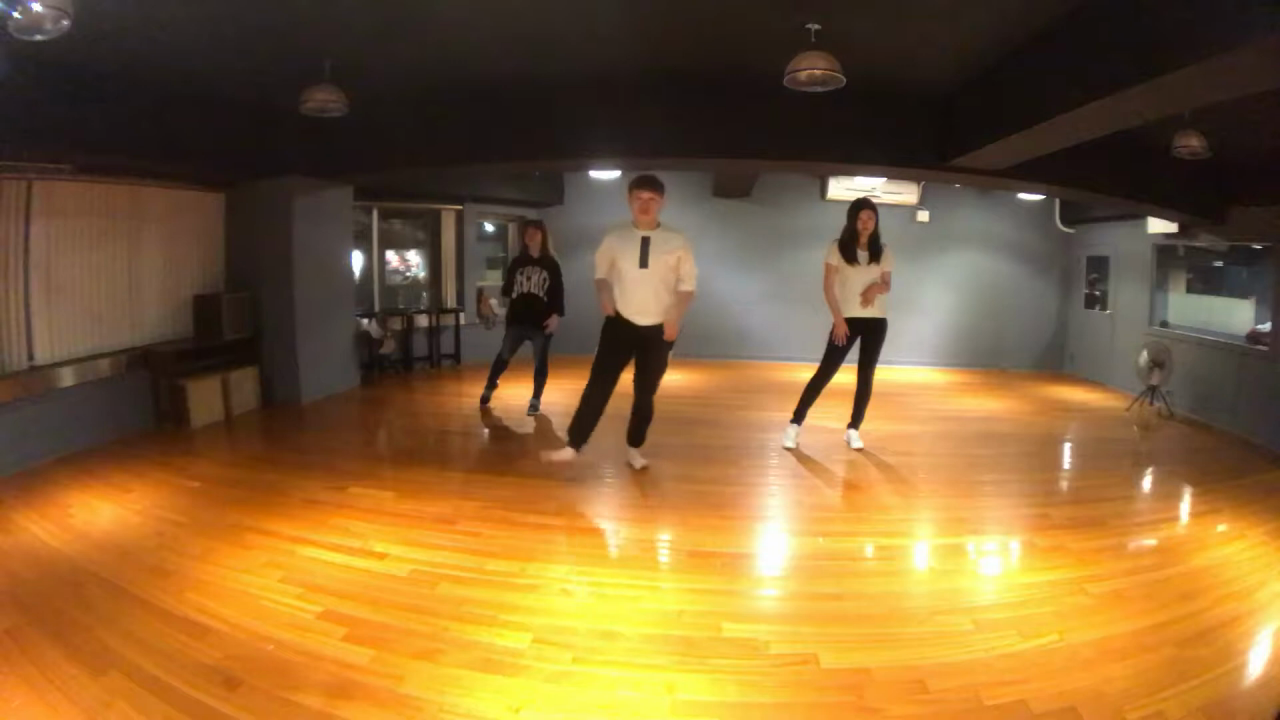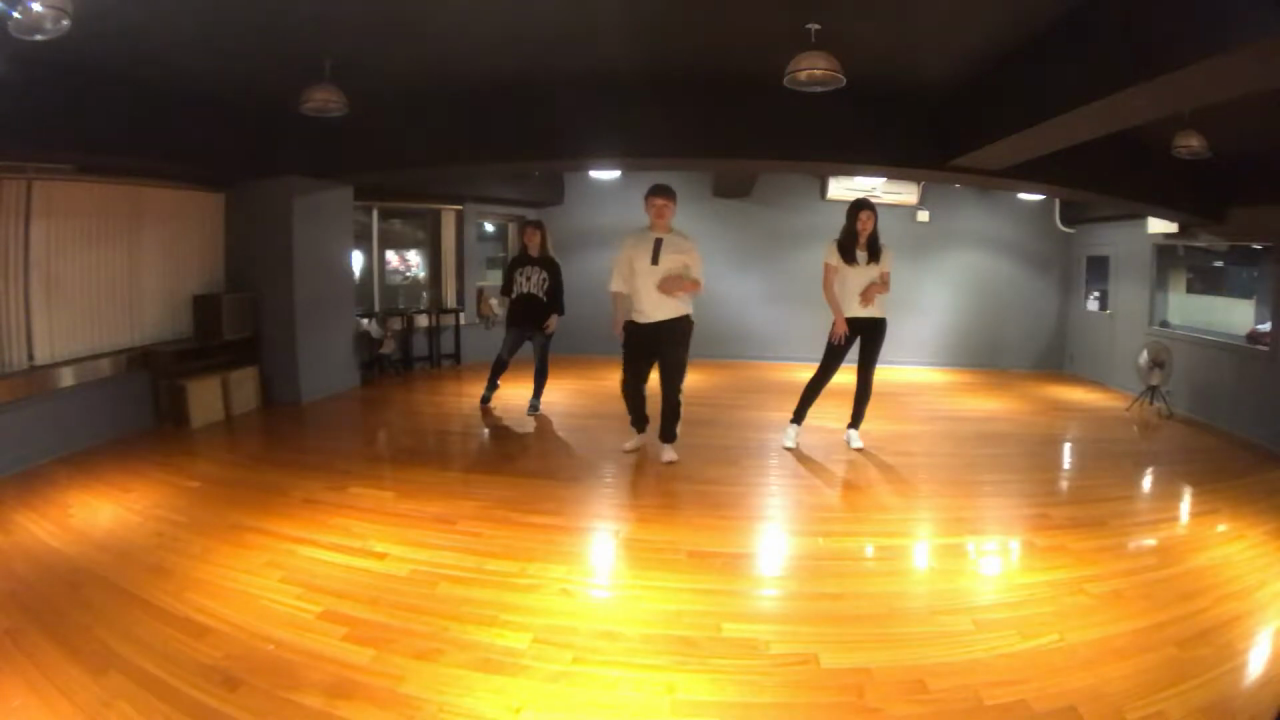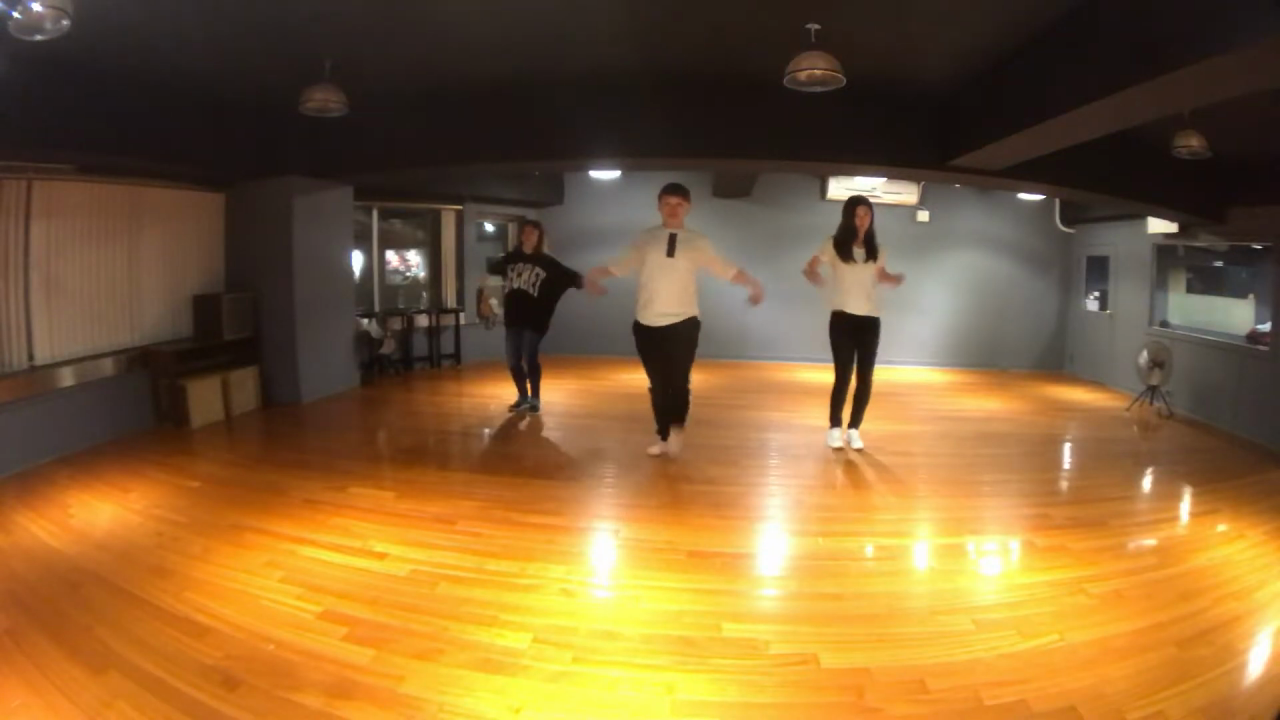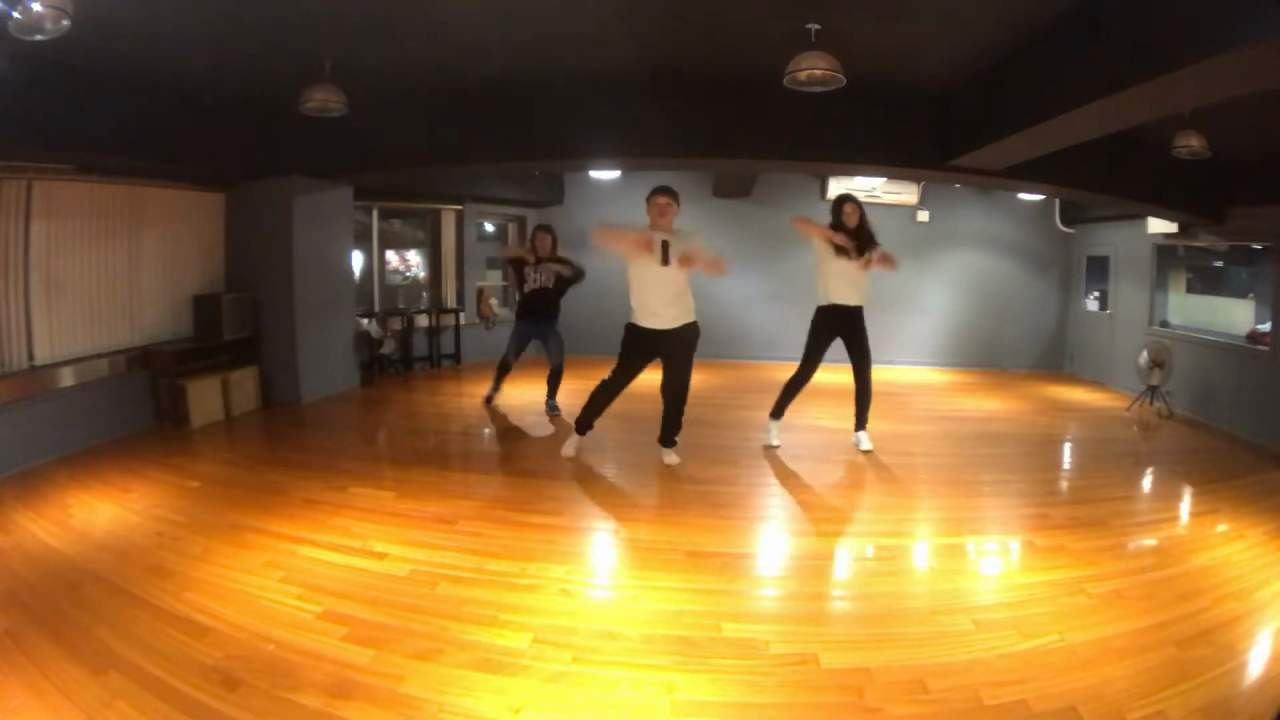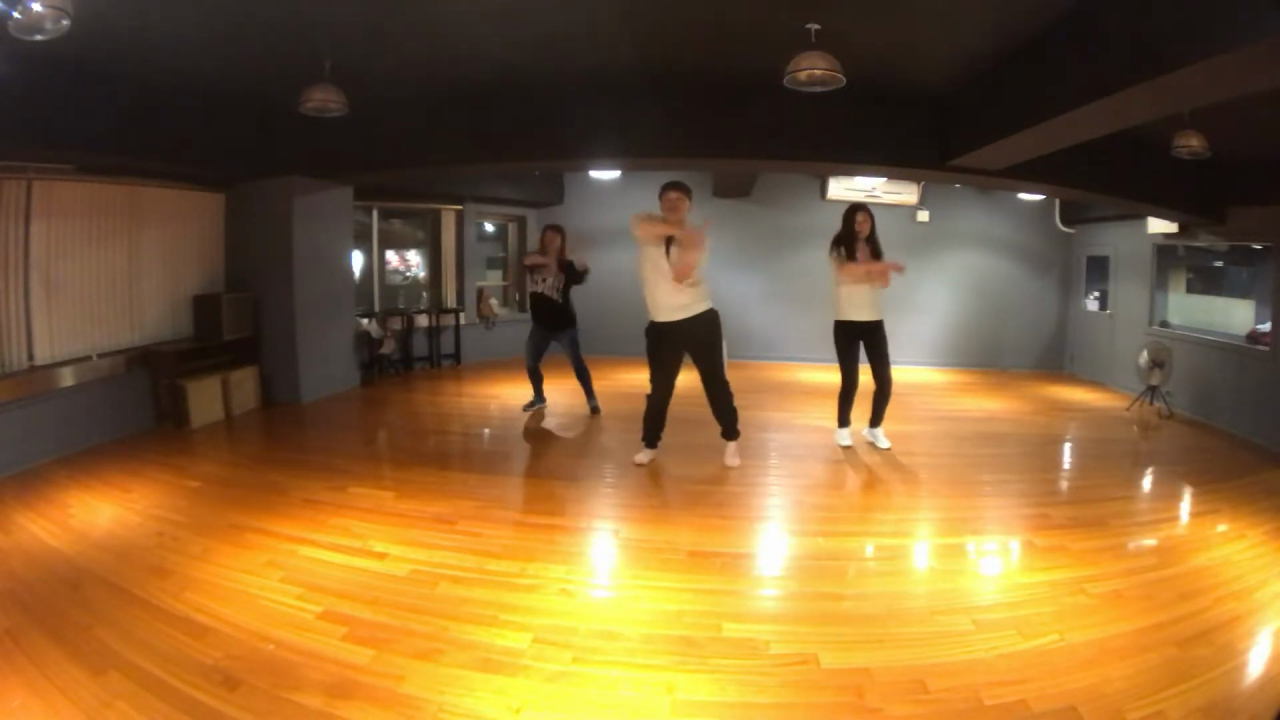
dt=1s
person 1, frame 1
left shoulder: (677, 242)
right shoulder: (614, 239)
left elbow: (687, 284)
right elbow: (602, 271)
left wrist: (675, 317)
right wrist: (605, 295)
left hip: (658, 327)
right hip: (620, 321)
left knee: (645, 391)
right knee: (600, 383)
left ankle: (634, 448)
right ankle: (574, 446)
person 1, frame 2
left shoulder: (685, 245)
right shoulder: (632, 242)
left elbow: (696, 283)
right elbow: (619, 283)
left wrist: (681, 283)
right wrist: (619, 317)
left hip: (675, 322)
right hip: (639, 323)
left knee: (671, 385)
right knee: (631, 382)
left ankle: (667, 442)
right ankle: (640, 432)
person 1, frame 3
left shoulder: (698, 242)
right shoulder: (644, 239)
left elbow: (726, 269)
right elbow: (620, 266)
left wrist: (754, 285)
right wrist: (592, 276)
left hip: (682, 323)
right hip: (647, 324)
left knee: (677, 382)
right knee: (658, 384)
left ankle: (676, 428)
right ankle: (664, 436)
person 1, frame 4
left shoulder: (685, 242)
right shoulder: (635, 241)
left elbow: (718, 268)
right elbow: (600, 236)
left wrist: (698, 260)
right wrist: (634, 239)
left hip: (682, 330)
right hip: (643, 329)
left knee: (675, 391)
right knee: (616, 381)
left ankle: (667, 444)
right ankle: (579, 432)
person 1, frame 5
left shoulder: (696, 241)
right shoulder: (653, 225)
left elbow: (681, 276)
right elbow: (639, 225)
left wrist: (690, 247)
right wrist: (677, 230)
left hip: (700, 320)
right hip: (662, 325)
left knee: (715, 382)
right knee: (660, 389)
left ankle: (731, 441)
right ankle: (650, 444)
person 2, frame 1
left shoulder: (883, 252)
right shoulder: (838, 248)
left elbow: (887, 285)
right elbow: (828, 286)
left wrist: (877, 287)
right wrist: (838, 318)
left hip: (876, 321)
right hip: (847, 319)
left knee: (866, 375)
right knee: (826, 371)
left ankle: (853, 429)
right ankle: (795, 424)
person 2, frame 2
left shoulder: (882, 252)
right shoulder: (837, 248)
left elbow: (887, 285)
right elbow: (828, 286)
left wrist: (876, 287)
right wrist: (838, 317)
left hip: (875, 321)
right hip: (846, 319)
left knee: (866, 376)
right knee: (825, 372)
left ankle: (853, 429)
right ankle: (795, 424)
person 2, frame 3
left shoulder: (876, 250)
right shoulder: (833, 244)
left elbow: (882, 277)
right elbow: (810, 269)
left wrist: (894, 278)
right wrist: (812, 274)
left hip: (869, 320)
right hip: (841, 318)
left knee: (865, 377)
right knee: (843, 376)
left ankle: (854, 429)
right ankle: (835, 427)
person 2, frame 4
left shoulder: (866, 243)
right shoulder: (824, 239)
left elbow: (892, 263)
right elbow: (797, 222)
left wrist: (876, 261)
right wrist: (831, 234)
left hip: (854, 316)
right hip: (828, 313)
left knee: (864, 377)
right knee: (805, 372)
left ankle: (861, 431)
right ankle: (773, 423)
person 2, frame 5
left shoulder: (875, 253)
right shoulder: (840, 249)
left elbow: (884, 281)
right elbow: (844, 270)
right wrist: (882, 266)
left hip: (873, 324)
right hip: (846, 325)
left knee: (884, 382)
right knee: (850, 382)
left ankle: (874, 428)
right ankle: (843, 428)
person 3, frame 1
left shoulder: (551, 264)
right shoulder: (517, 263)
left elbow: (558, 293)
right elbow: (507, 289)
left wrist: (555, 316)
left hip: (541, 321)
right hip: (517, 319)
left knee: (541, 360)
right knee: (504, 354)
left ankle: (535, 400)
right ankle: (489, 386)
person 3, frame 2
left shoulder: (551, 264)
right shoulder: (516, 262)
left elbow: (558, 293)
right elbow: (507, 289)
left wrist: (555, 315)
left hip: (542, 321)
right hip: (518, 319)
left knee: (541, 361)
right knee: (504, 355)
left ankle: (535, 400)
right ankle: (491, 386)
person 3, frame 3
left shoulder: (546, 262)
right shoulder: (511, 258)
left elbow: (568, 276)
right elbow: (494, 269)
left wrist: (588, 283)
left hip: (534, 318)
right hip: (513, 318)
left knee: (529, 358)
right knee: (513, 361)
left ankle: (535, 399)
right ankle: (523, 397)
person 3, frame 4
left shoulder: (558, 263)
right shoulder: (524, 261)
left elbow: (579, 274)
right elbow: (505, 252)
left wrist: (557, 268)
right wrist: (525, 254)
left hip: (547, 321)
right hip: (525, 319)
left knee: (557, 362)
right knee: (509, 358)
left ankle: (551, 400)
right ankle: (495, 389)
person 3, frame 5
left shoulder: (567, 265)
right shoulder: (536, 260)
left elbow: (580, 275)
right elbow: (527, 260)
right wrist: (547, 261)
left hip: (564, 324)
right hip: (540, 324)
left knee: (576, 361)
right knee: (531, 363)
left ankle: (591, 399)
right ankle: (539, 397)
